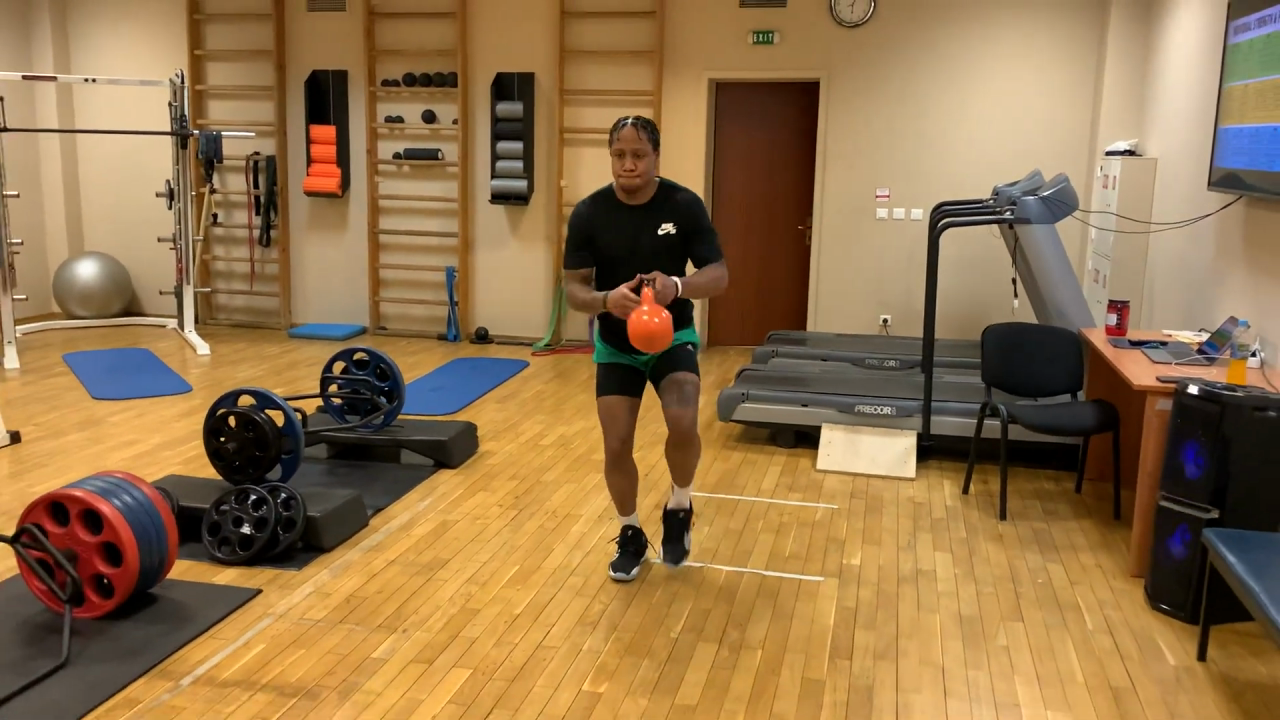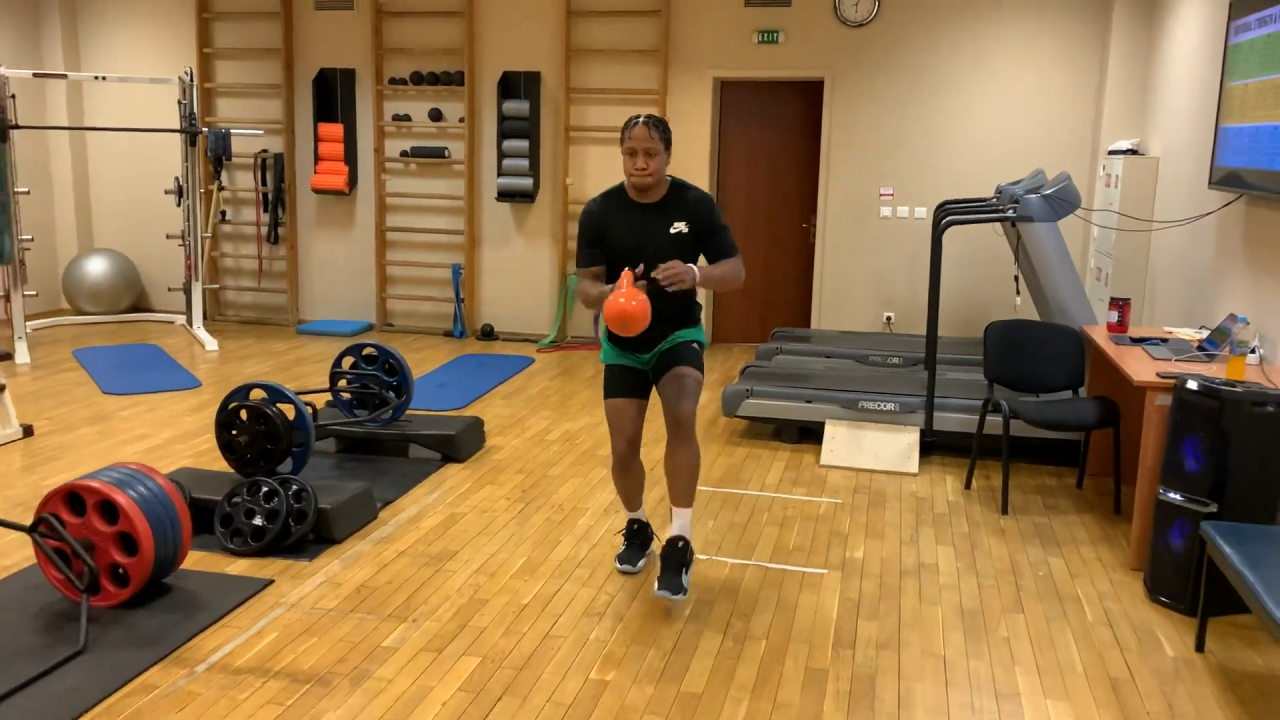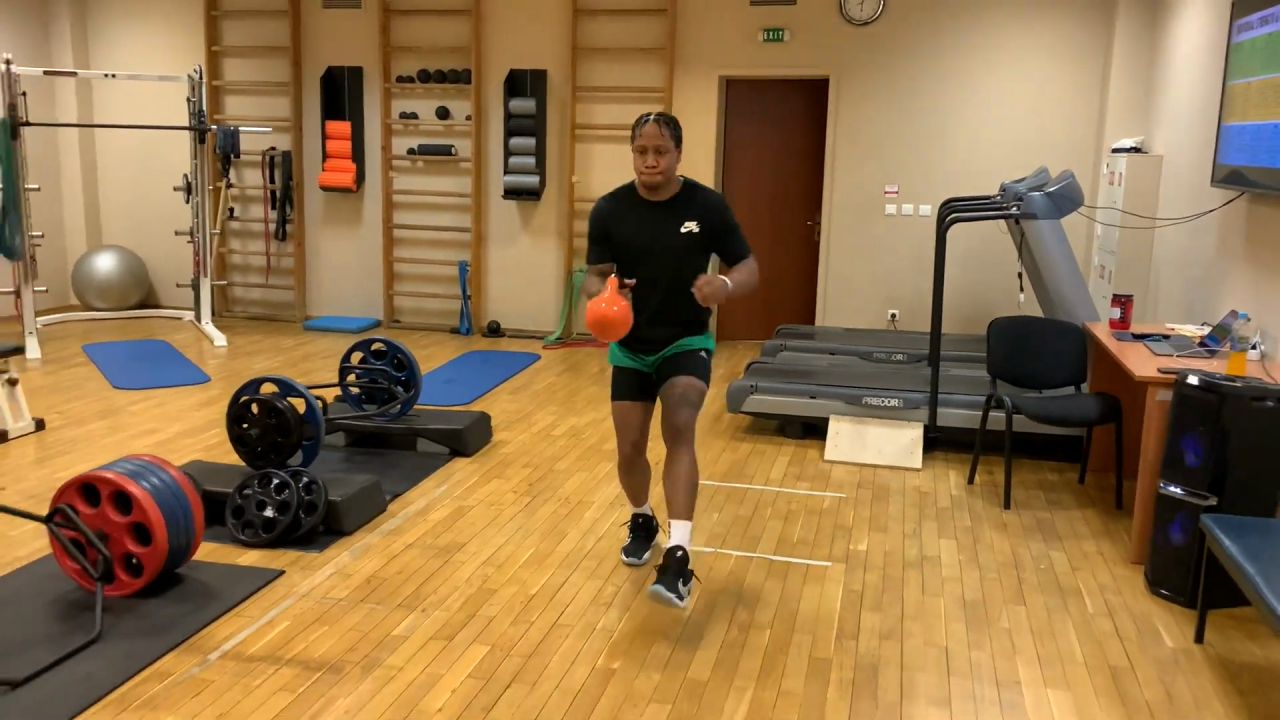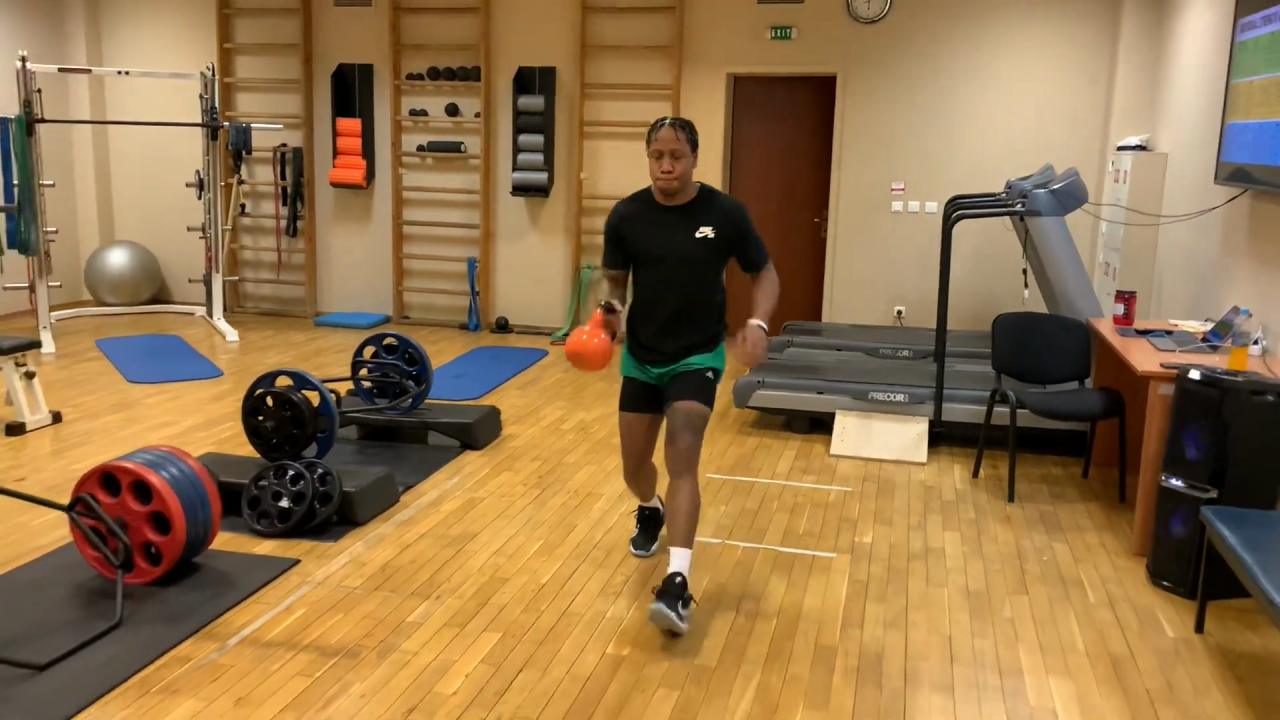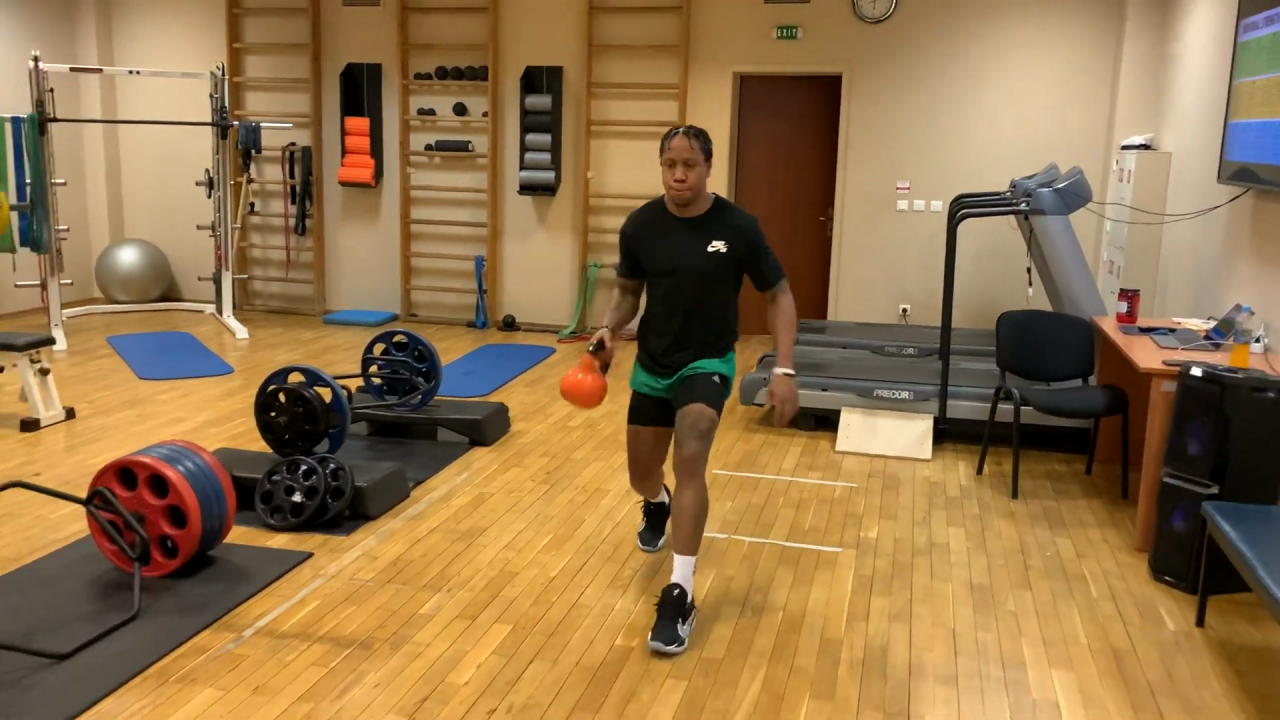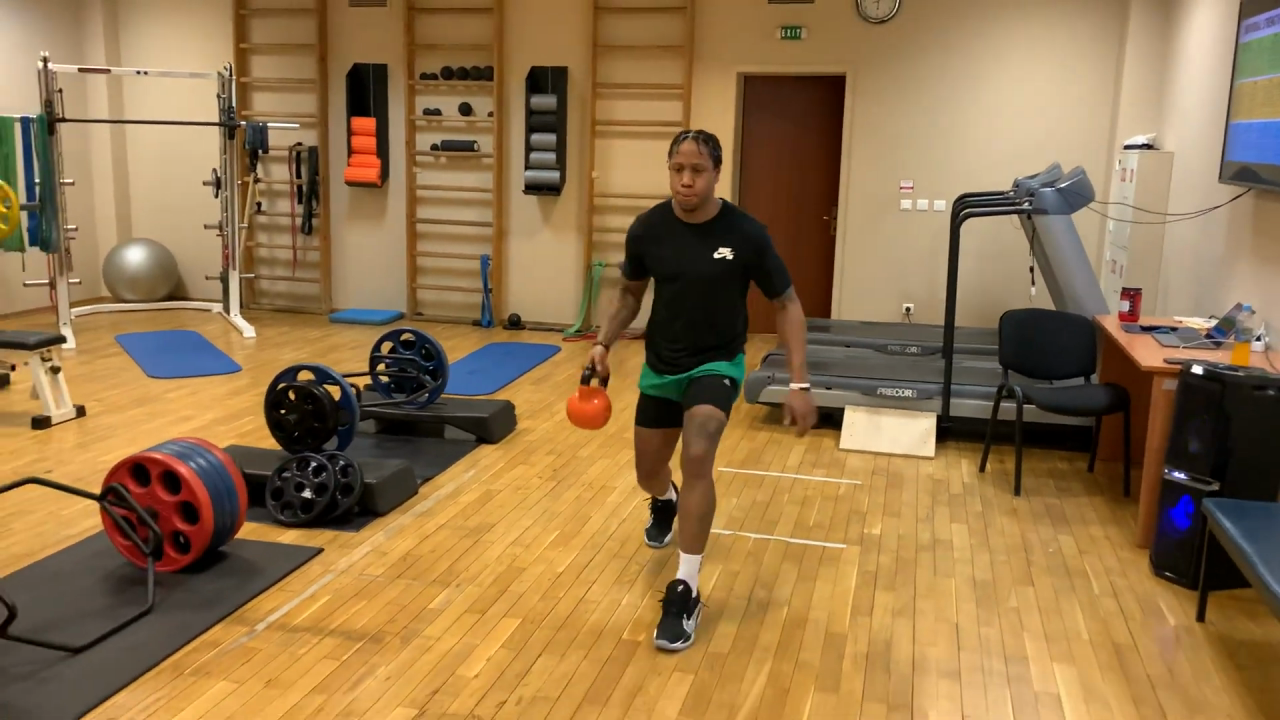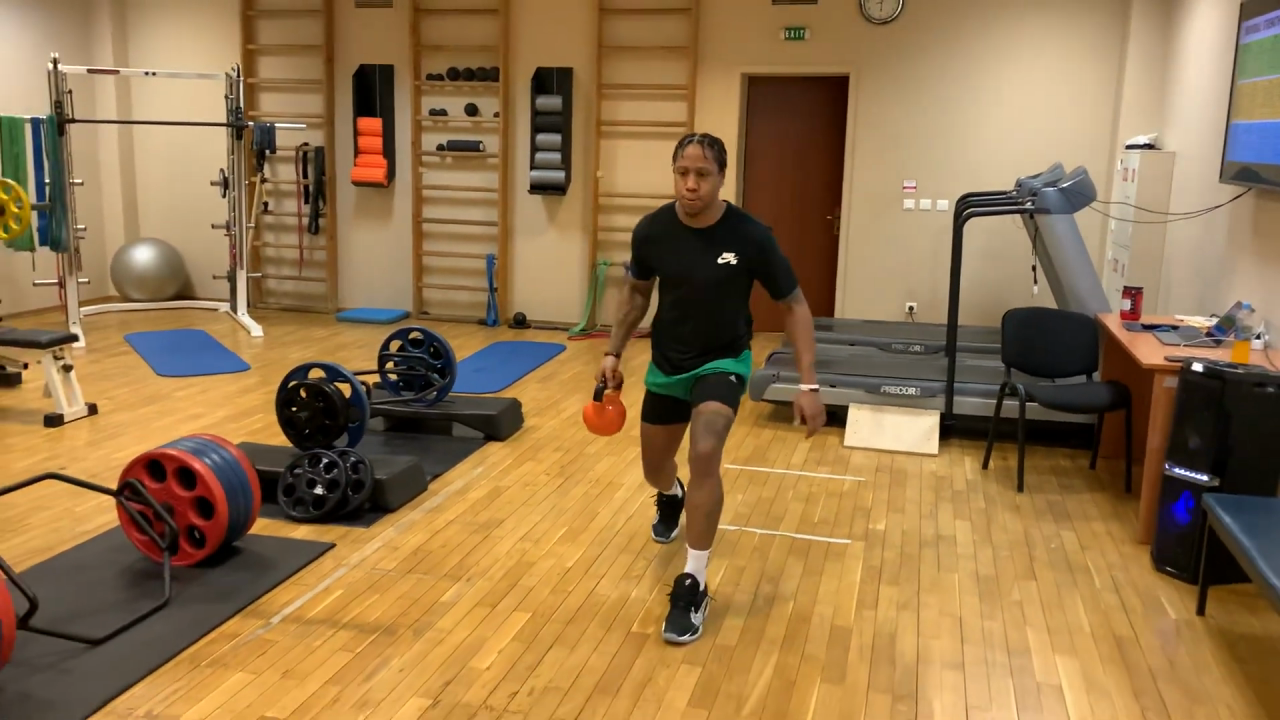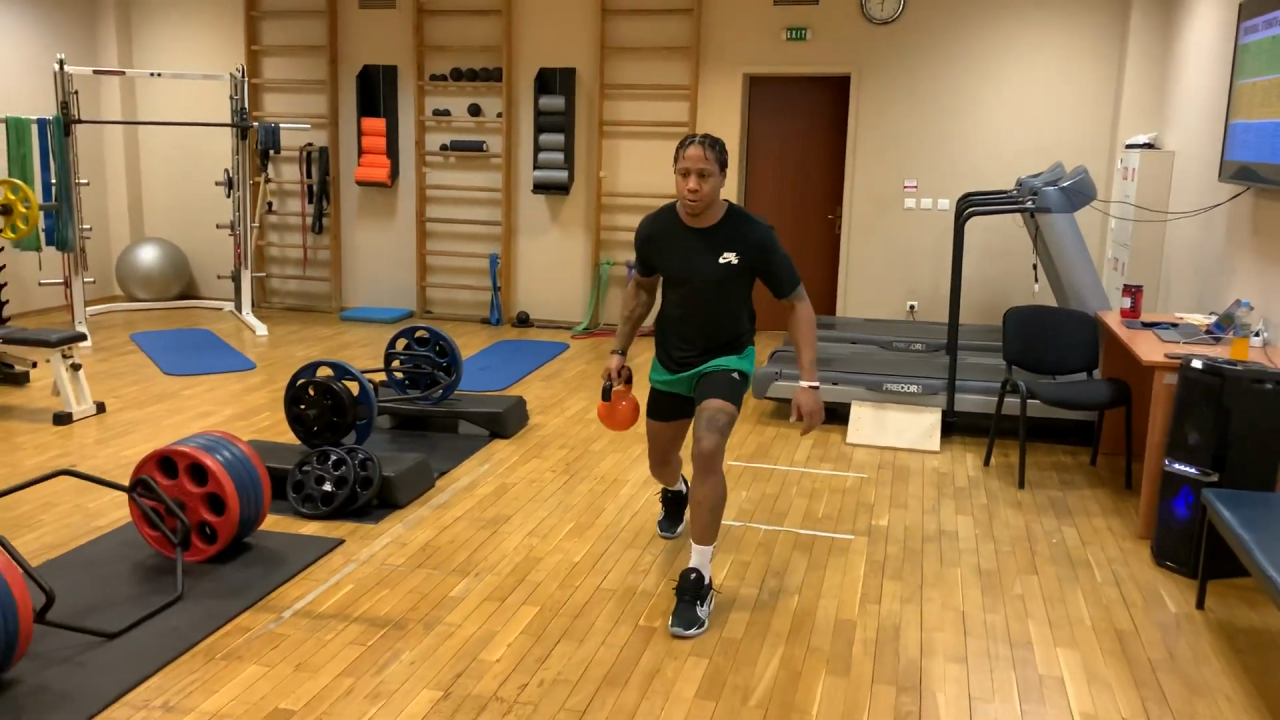
dt=0.1s
person 1, frame 1
left shoulder: (684, 205)
right shoulder: (588, 213)
left elbow: (718, 275)
right elbow: (573, 288)
left wrist: (677, 285)
right wrist: (606, 299)
left hip: (672, 334)
right hip: (616, 343)
left knee: (683, 427)
right knee: (616, 446)
left ankle: (679, 507)
right ankle: (629, 533)
person 1, frame 2
left shoulder: (696, 205)
right shoulder: (599, 212)
left elbow: (735, 272)
right elbow: (586, 286)
left wrist: (694, 274)
right wrist: (613, 293)
left hip: (679, 334)
right hip: (623, 345)
left knee: (681, 420)
right knee: (623, 449)
left ankle: (679, 542)
right ankle: (637, 528)
person 1, frame 3
left shoulder: (707, 206)
right shoulder: (609, 210)
left elbow: (749, 266)
right elbow: (595, 278)
left wrist: (725, 283)
right wrist: (607, 292)
left hip: (688, 340)
right hip: (631, 347)
left knee: (678, 432)
right knee: (630, 454)
left ankle: (677, 558)
right ankle: (642, 524)
person 1, frame 4
left shoulder: (724, 212)
right shoulder: (625, 215)
left elbow: (765, 273)
right elbow: (614, 281)
left wrist: (757, 324)
right wrist: (611, 306)
left hip: (697, 356)
right hip: (641, 356)
left knee: (681, 459)
right knee: (634, 465)
left ankle: (676, 584)
right ankle: (651, 512)
person 1, frame 5
left shoulder: (738, 227)
right shoulder: (640, 225)
left elbow: (778, 294)
left wrist: (784, 368)
right wrist: (607, 330)
left hip: (708, 362)
right hip: (652, 364)
left knee: (690, 459)
right knee: (640, 474)
left ankle: (679, 594)
right ankle: (657, 506)
person 1, frame 6
left shoulder: (746, 234)
right shoulder: (647, 229)
left elbow: (786, 303)
right elbow: (631, 290)
left wrist: (799, 383)
right wrist: (605, 341)
left hip: (717, 365)
right hip: (660, 365)
left knee: (697, 457)
right knee: (647, 474)
left ankle: (685, 590)
right ankle: (665, 502)
person 1, frame 7
left shoulder: (750, 236)
right shoulder: (651, 230)
left elbow: (795, 306)
left wrist: (809, 384)
right wrist: (613, 351)
left hip: (723, 362)
right hip: (665, 363)
left knee: (704, 455)
right knee: (654, 468)
left ankle: (692, 584)
right ankle: (671, 497)
person 1, frame 8
left shoulder: (752, 235)
right shoulder: (654, 229)
left elbow: (797, 303)
left wrist: (808, 382)
right wrist: (619, 349)
left hip: (726, 359)
right hip: (669, 361)
left knee: (707, 451)
right knee: (660, 463)
left ankle: (697, 579)
right ankle: (675, 492)
